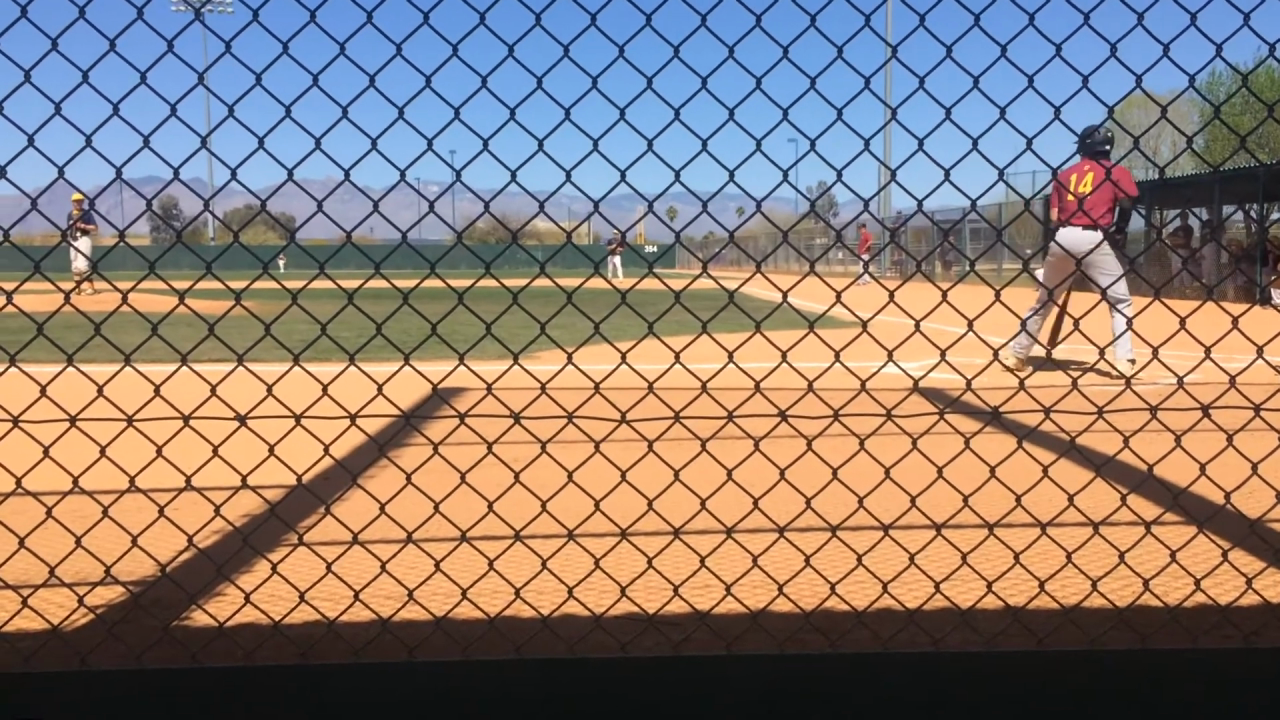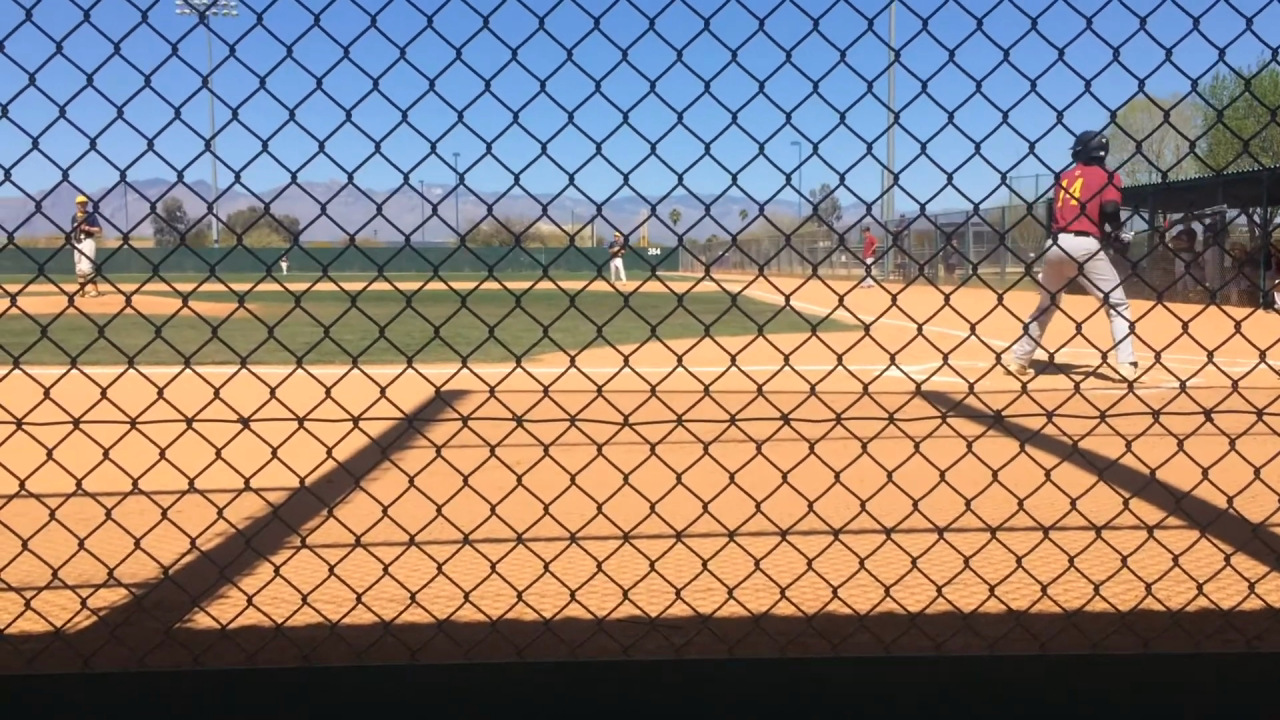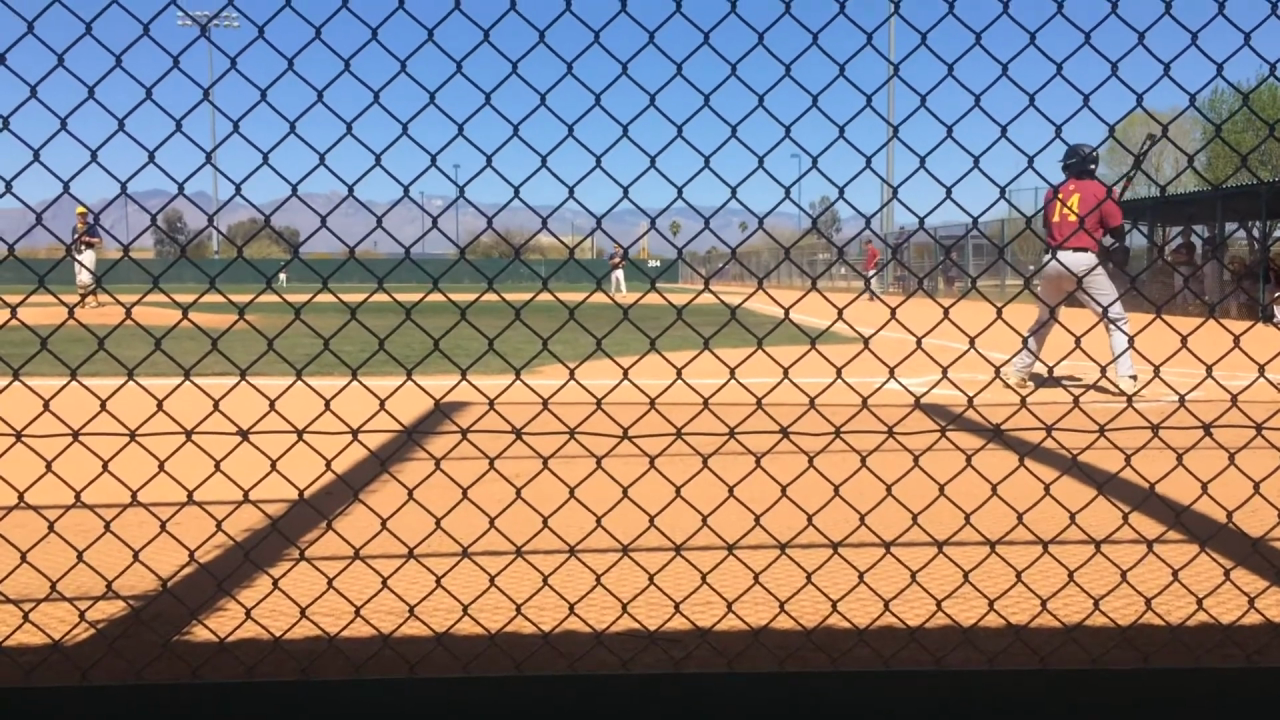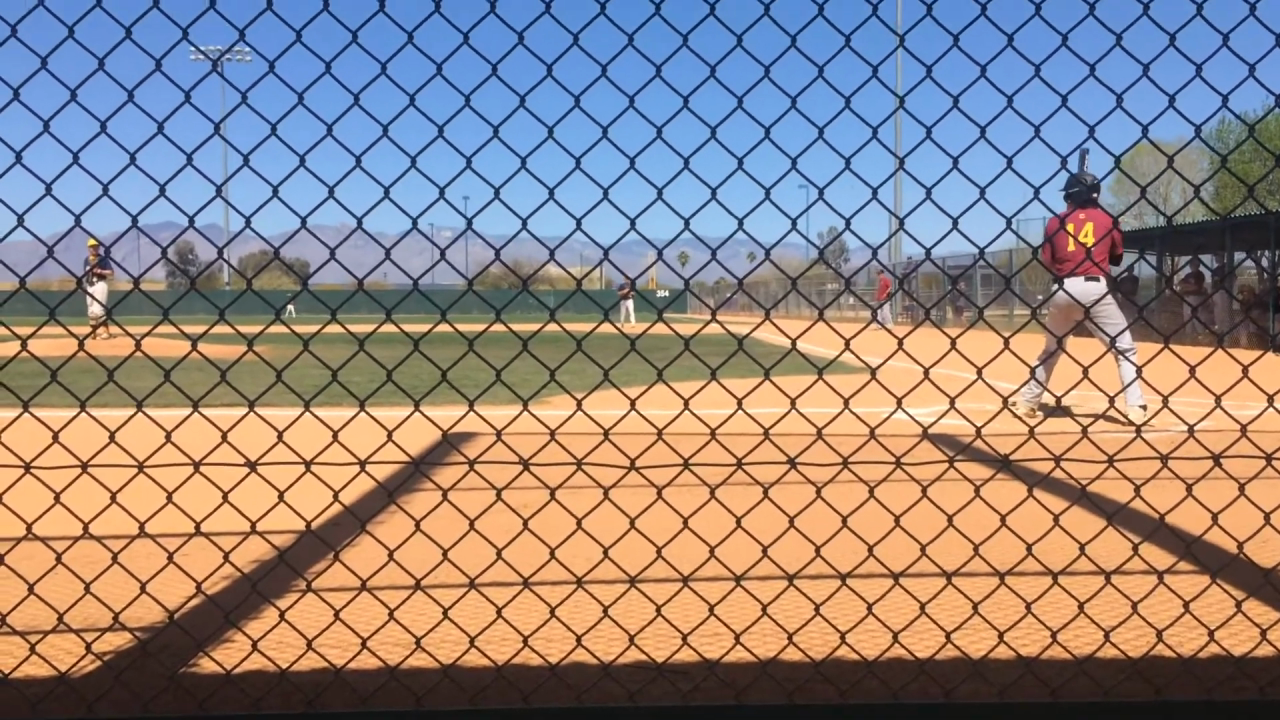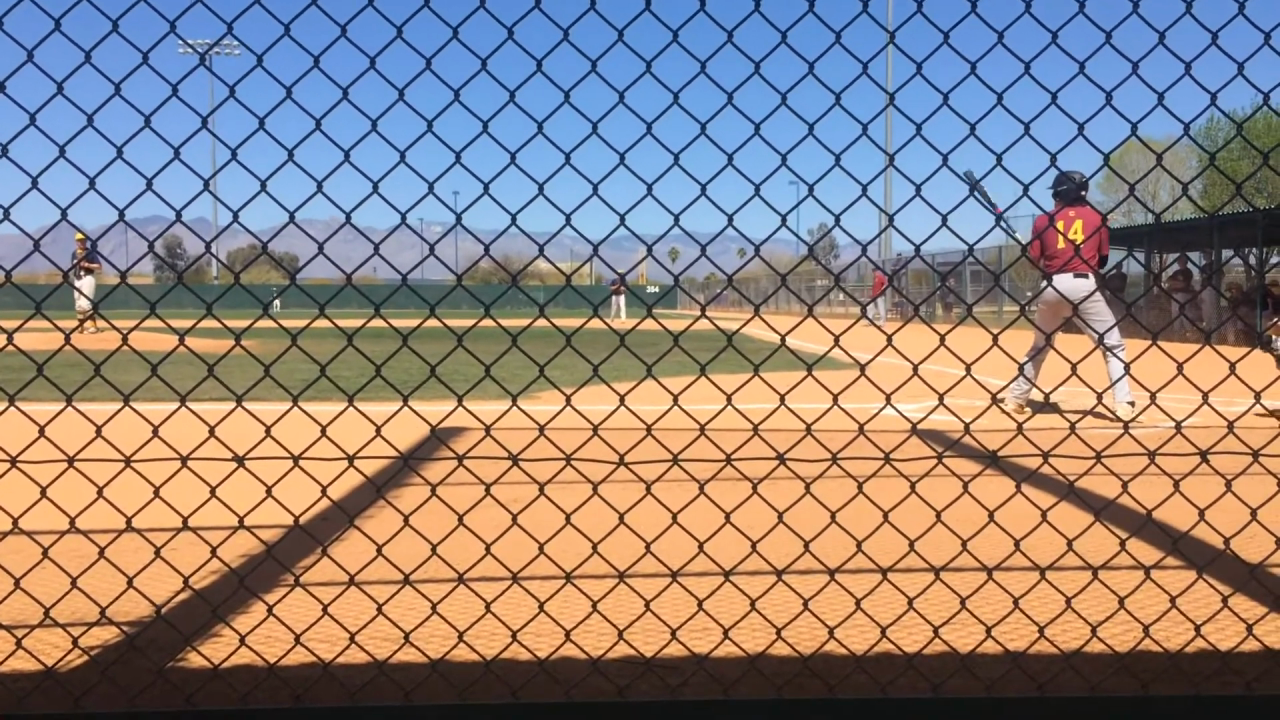
dt=0.3s
person 1, frame 1
left shoulder: (1065, 174)
right shoulder: (1117, 171)
left elbow: (1053, 216)
right elbow: (1126, 203)
right wrist: (1117, 229)
left hip: (1062, 238)
right hip: (1092, 239)
left knee: (1044, 301)
right knee: (1121, 301)
left ankle: (1016, 355)
right ankle: (1124, 361)
person 1, frame 2
left shoulder: (1063, 178)
right shoulder: (1107, 177)
right elbow: (1110, 208)
right wrist: (1116, 232)
left hip: (1056, 245)
right hip: (1085, 245)
left knee: (1046, 306)
right knee: (1118, 305)
left ankle: (1017, 360)
right ankle: (1126, 364)
person 1, frame 3
left shoulder: (1053, 192)
right shoulder: (1101, 191)
right elbow: (1118, 233)
left hip: (1053, 261)
right hip: (1083, 260)
left knee: (1044, 320)
right knee: (1116, 319)
left ankle: (1017, 374)
right ankle: (1126, 378)
person 1, frame 4
left shoulder: (1055, 222)
right shoulder: (1107, 220)
left elbow: (1047, 263)
right elbow: (1117, 259)
left hip: (1063, 290)
right hip: (1094, 289)
left knee: (1051, 350)
right knee: (1125, 349)
left ankle: (1026, 403)
right ankle: (1135, 408)
person 1, frame 5
left shoulder: (1043, 220)
right shoulder: (1096, 218)
left elbow: (1035, 261)
right elbow: (1102, 259)
left hip: (1052, 287)
right hip: (1084, 285)
left knee: (1039, 346)
right knee: (1113, 345)
left ankle: (1015, 400)
right ankle: (1123, 404)
